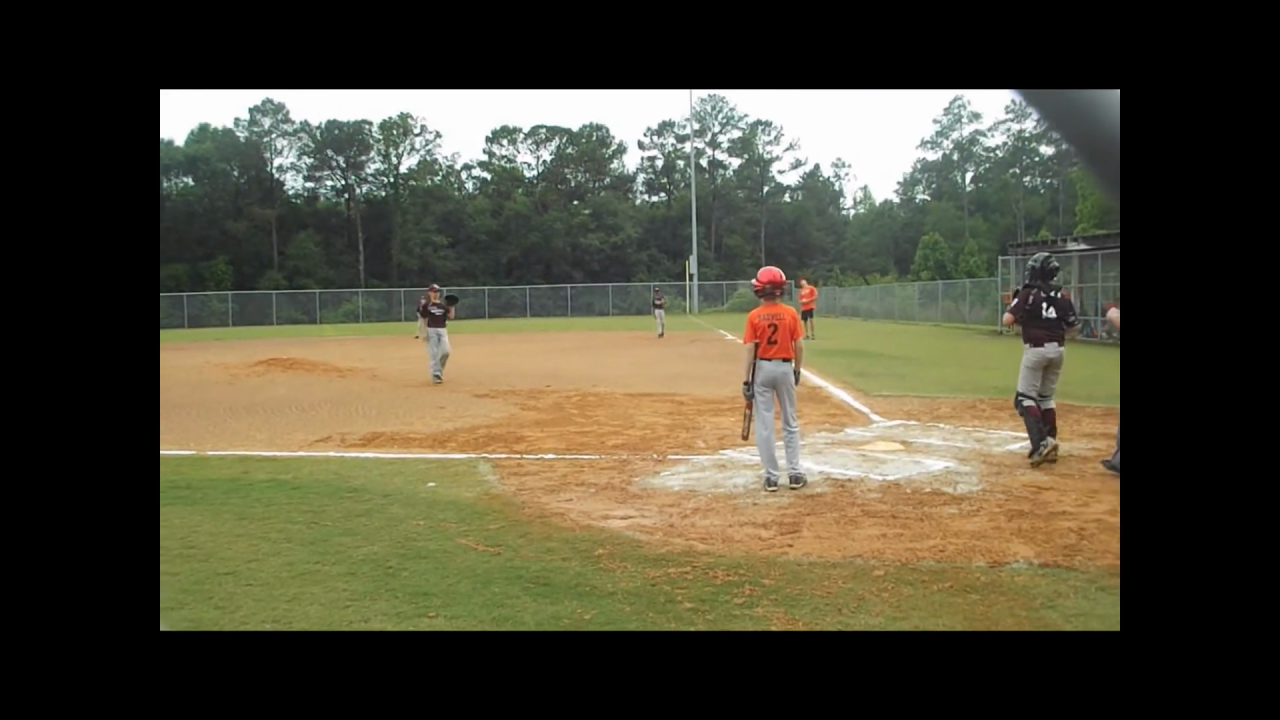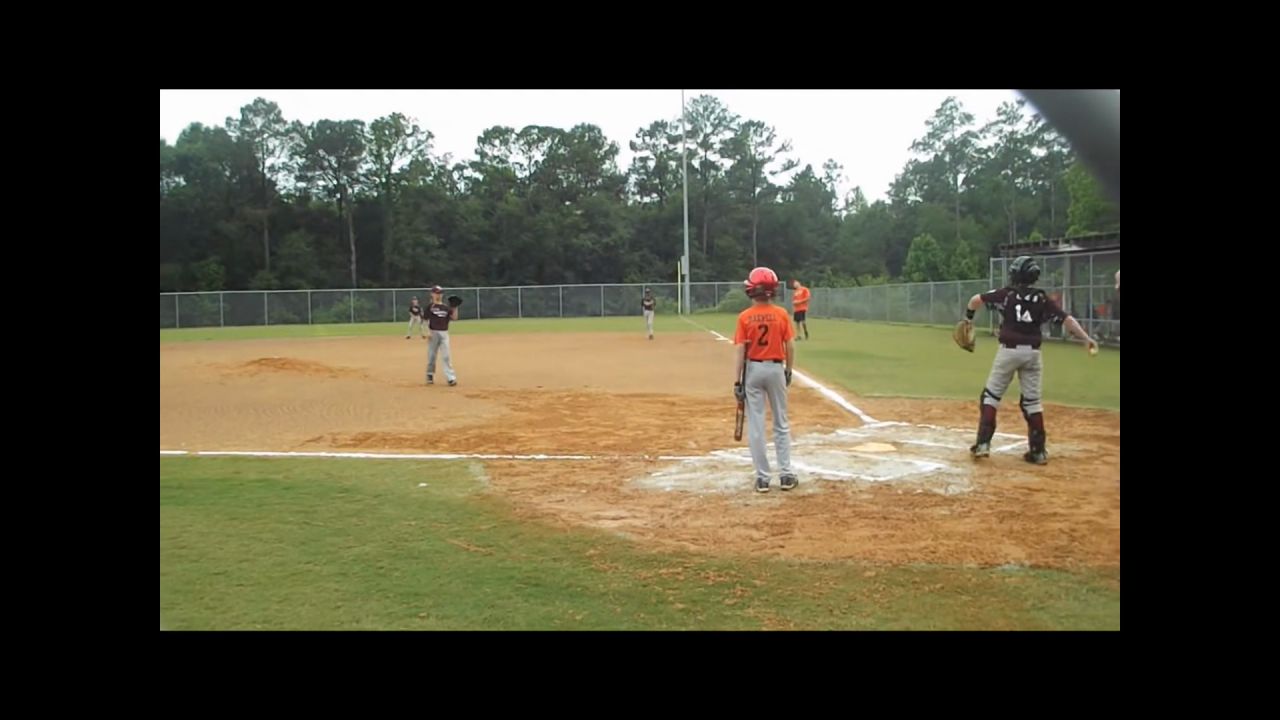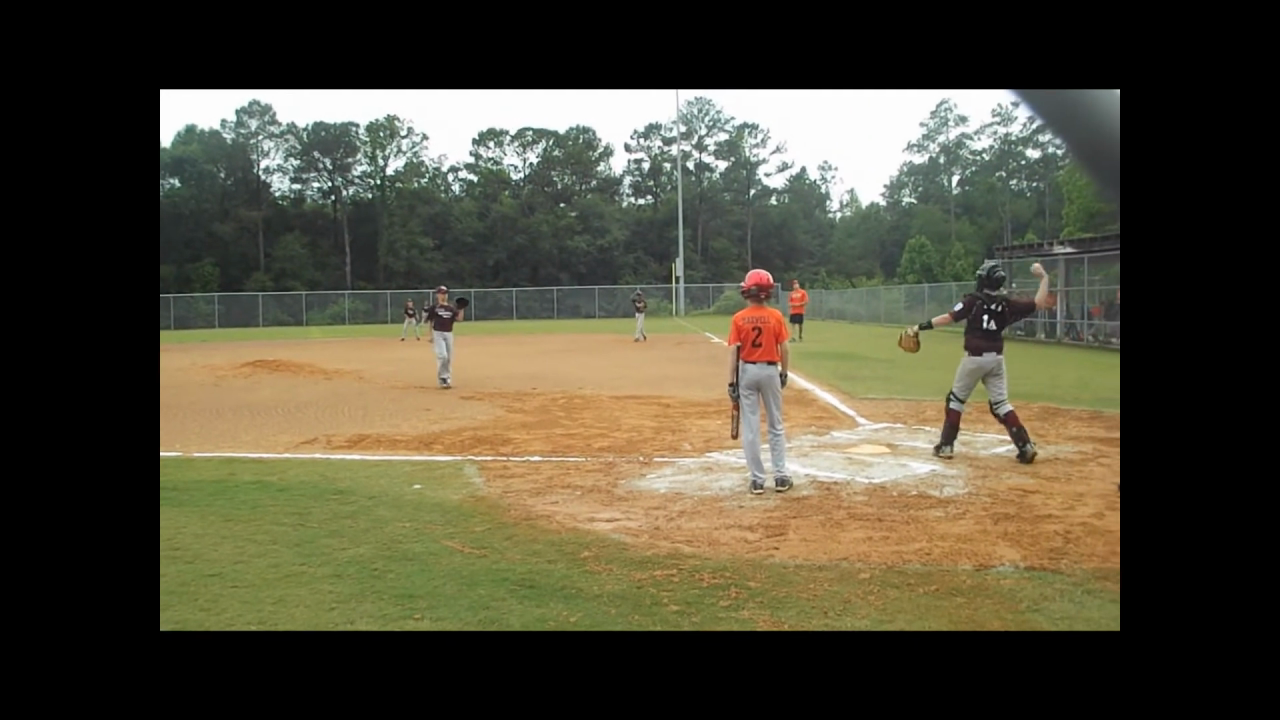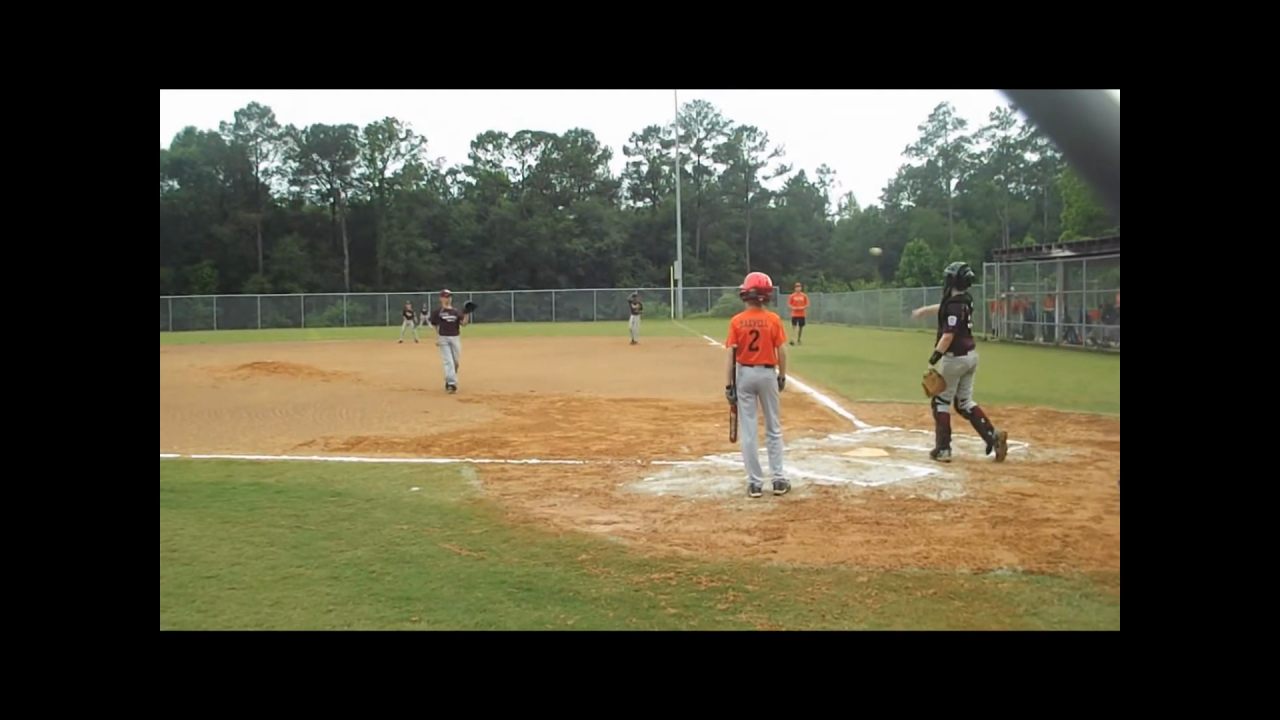
dt=0.3s
person 1, frame 1
left shoulder: (754, 316)
right shoulder: (791, 313)
left elbow: (750, 351)
right elbow: (799, 346)
left wrist: (747, 381)
right wrist: (797, 371)
left hip: (762, 370)
right hip: (785, 368)
left knee: (765, 425)
right knee: (790, 423)
left ankle: (771, 476)
right ankle: (795, 474)
person 1, frame 2
left shoulder: (744, 317)
right shoulder: (781, 314)
left elbow: (741, 351)
right elbow: (790, 346)
left wrist: (738, 381)
right wrist: (788, 371)
left hip: (753, 370)
right hip: (775, 369)
left knee: (756, 425)
right knee: (781, 424)
left ankle: (762, 477)
right ankle: (786, 475)
person 1, frame 3
left shoulder: (738, 319)
right shoulder: (776, 316)
left elbow: (734, 353)
right elbow: (784, 349)
left wrist: (732, 382)
right wrist: (784, 373)
left hip: (747, 372)
right hip: (770, 371)
left knee: (750, 427)
right knee: (776, 426)
left ankle: (757, 479)
right ankle: (781, 477)
person 1, frame 4
left shoulder: (736, 321)
right shoulder: (773, 320)
left elbow: (732, 355)
right elbow: (781, 352)
left wrist: (729, 384)
right wrist: (782, 376)
left hip: (744, 374)
right hip: (768, 374)
left knee: (748, 430)
right knee: (774, 429)
left ankle: (755, 482)
right ankle: (778, 480)
person 2, frame 1
left shoulder: (1027, 293)
right shoulder: (1061, 297)
left elbow: (1007, 320)
right elbow: (1075, 326)
left wrist: (1022, 318)
left hip: (1036, 349)
right hip: (1057, 350)
left knee: (1025, 398)
right knee: (1046, 398)
left ankle: (1042, 442)
right ankle: (1049, 441)
person 2, frame 2
left shoulder: (1006, 293)
right shoulder: (1043, 300)
left elbow: (977, 300)
right elbow: (1067, 319)
left wrist: (969, 314)
right wrist: (1087, 339)
left hip: (1009, 351)
right hip: (1032, 353)
left knee: (991, 395)
right knee: (1032, 401)
left ankle: (983, 443)
right ankle: (1038, 451)
person 2, frame 3
left shoulder: (973, 302)
right shoulder: (1007, 304)
left elbow: (948, 318)
right elbow: (1040, 303)
left wrist: (920, 327)
right wrist: (1043, 277)
left hip: (975, 358)
right hip: (996, 358)
left knee: (956, 400)
right knee: (1001, 403)
left ankle: (946, 446)
right ankle: (1025, 447)
person 2, frame 4
left shoulder: (955, 306)
right shoulder: (962, 301)
left elbow: (948, 336)
left wrist: (932, 361)
right wrist: (926, 310)
left hip: (955, 357)
right hip: (969, 355)
left knee: (942, 402)
right knee: (964, 401)
left ankle: (943, 450)
right ankle: (993, 436)
